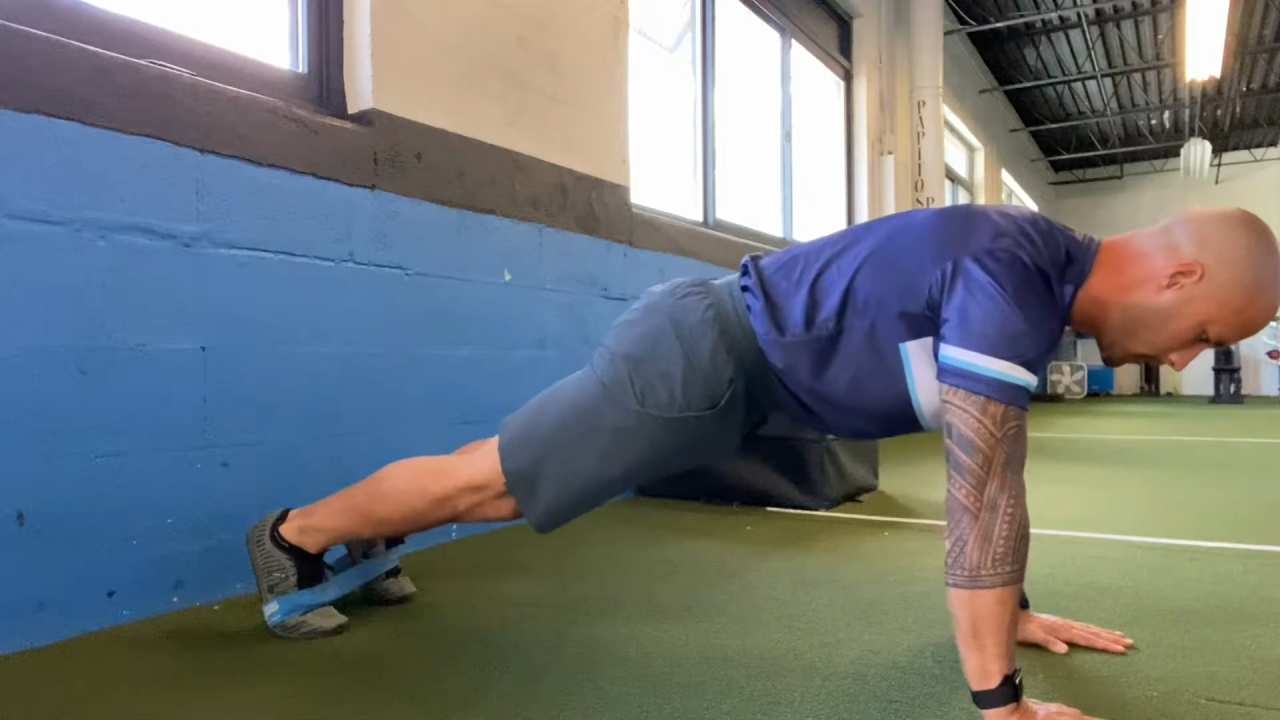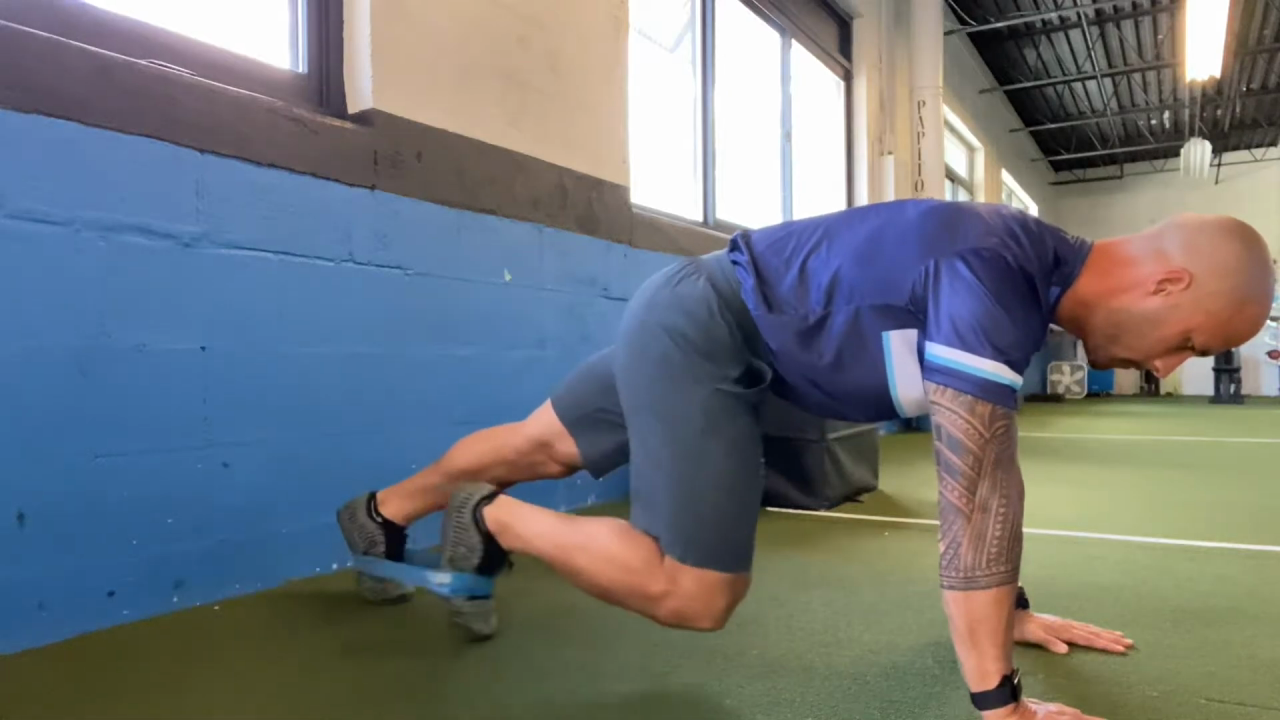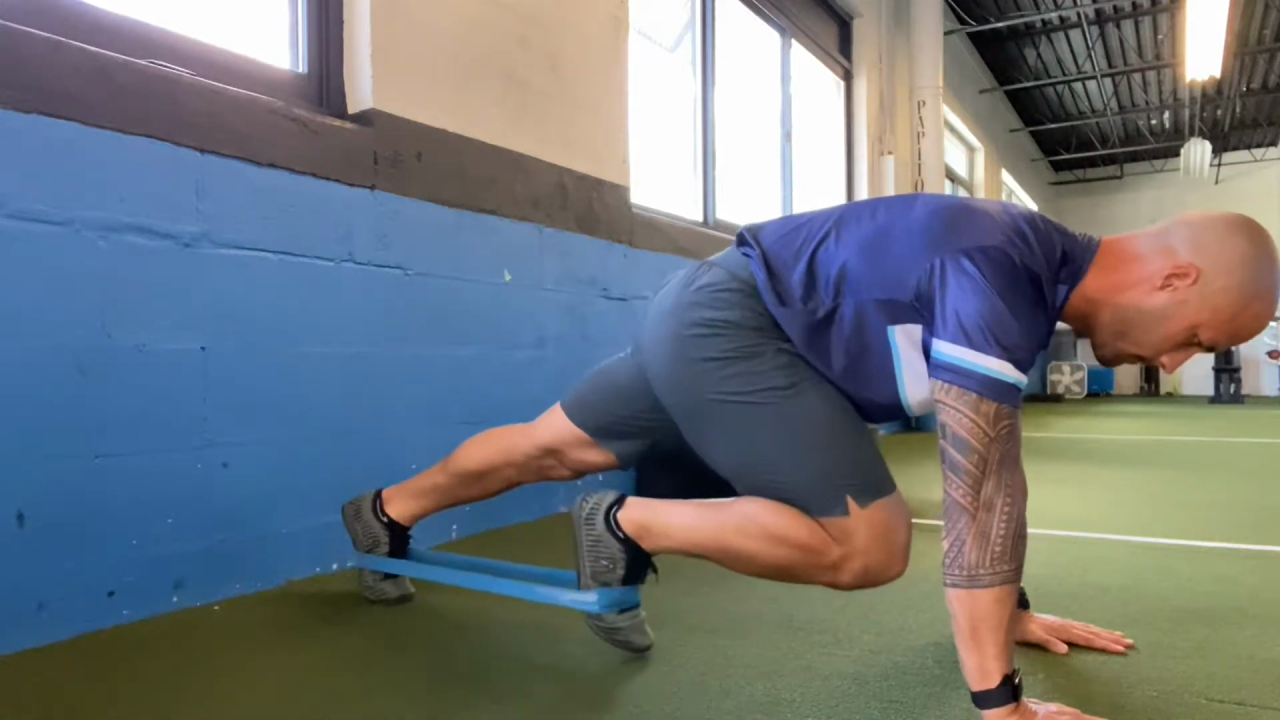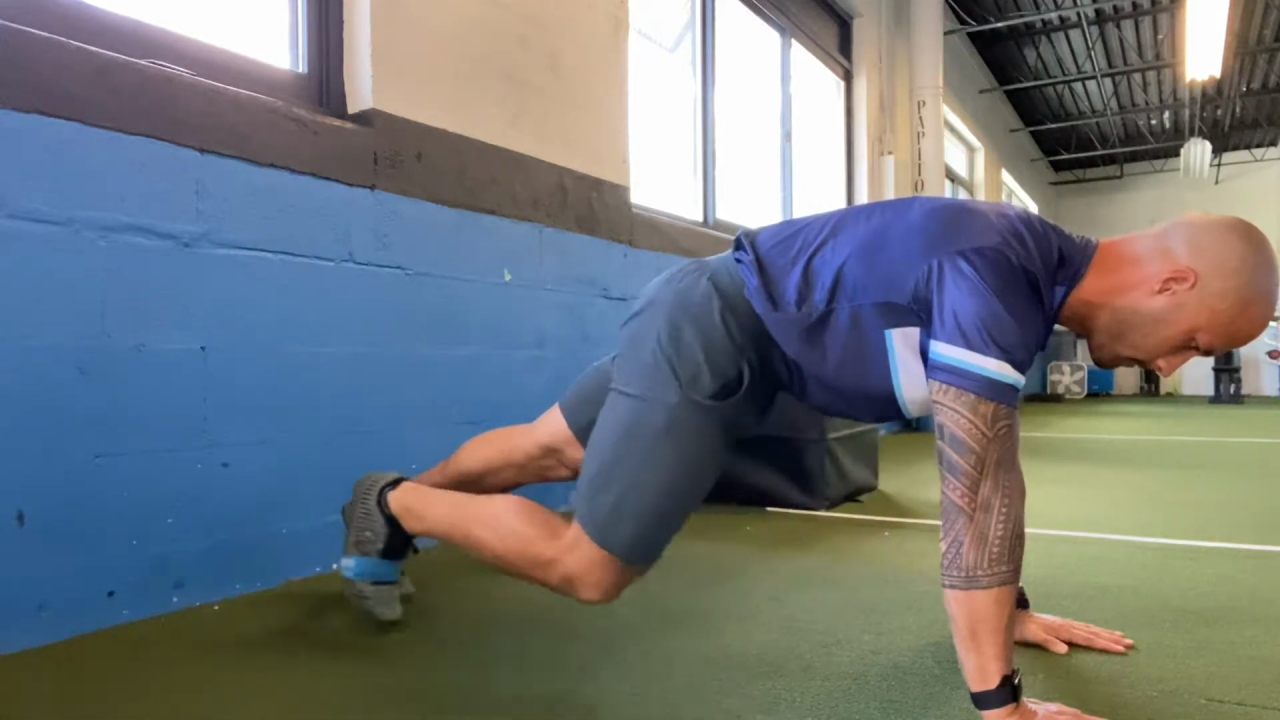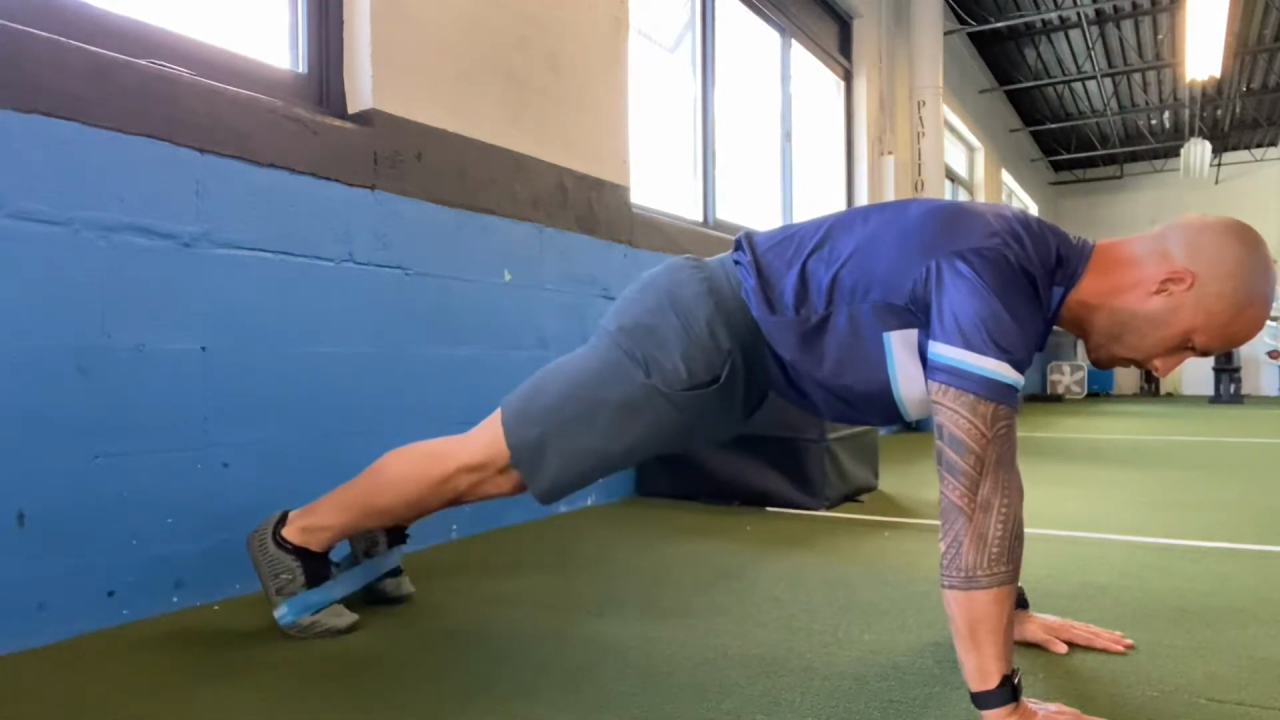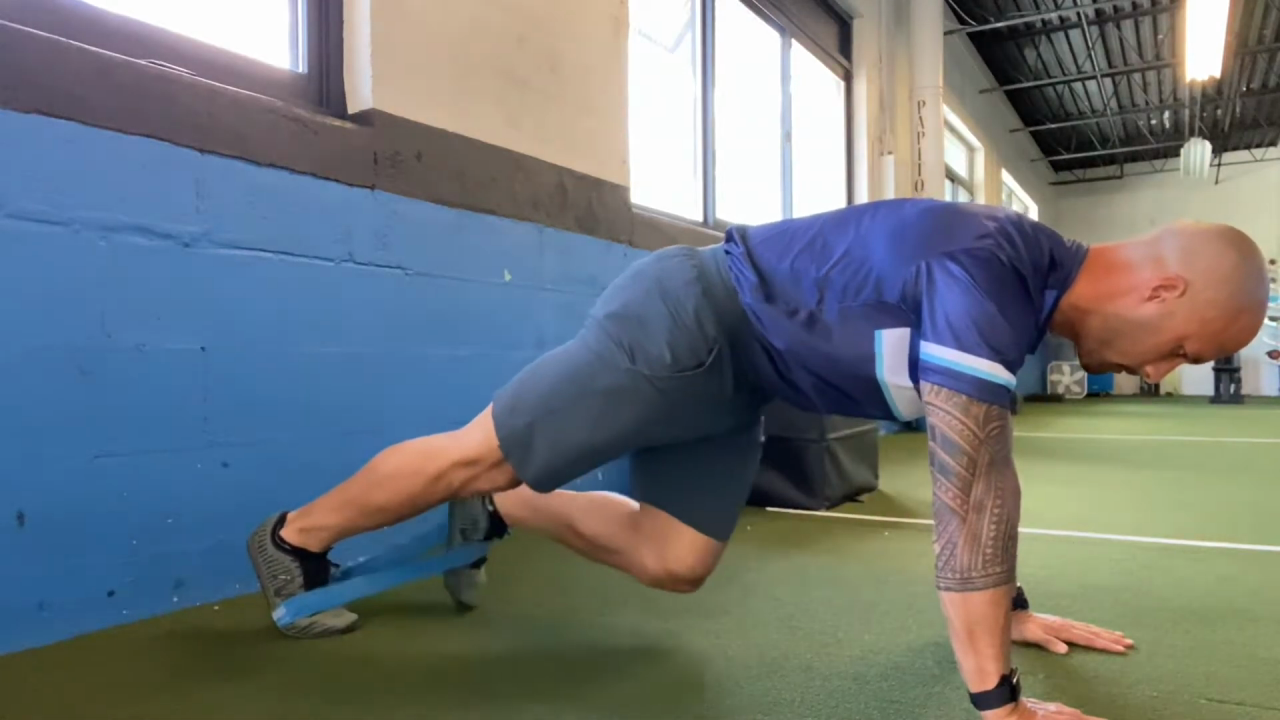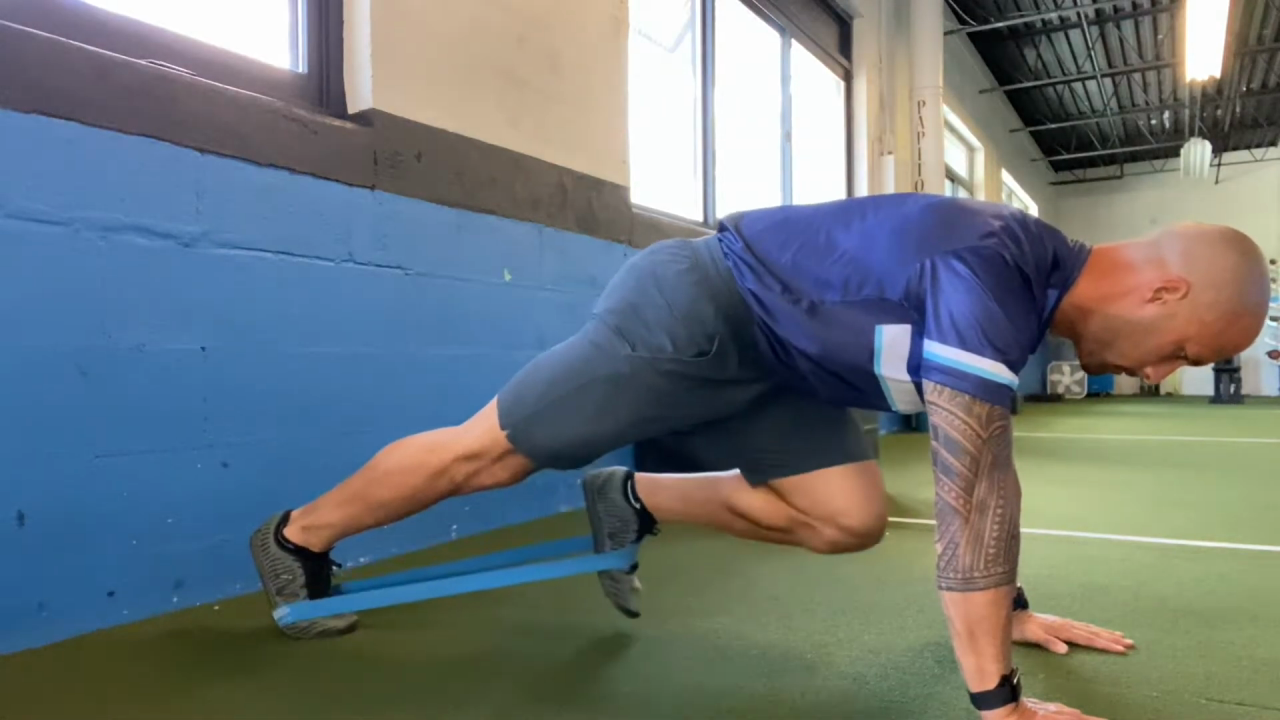
dt=0.7s
person 1, frame 1
left shoulder: (1035, 274)
right shoulder: (1012, 279)
left elbow: (990, 472)
right elbow: (982, 495)
left wrist: (1011, 614)
left hip: (713, 346)
right hip: (701, 360)
left knee: (515, 460)
right knee: (488, 486)
left ankle: (367, 537)
right ankle: (291, 537)
person 1, frame 2
left shoulder: (1029, 273)
right shoulder: (994, 278)
left elbow: (989, 470)
right elbow: (974, 492)
left wrist: (1009, 609)
left hip: (697, 321)
right hip: (703, 330)
left knee: (542, 447)
right knee: (695, 595)
left ankle: (382, 517)
right ankle: (494, 524)
person 1, frame 3
left shoulder: (1038, 272)
right shoulder: (1000, 273)
left elbow: (996, 465)
right elbow: (979, 492)
left wrist: (1011, 609)
left hip: (708, 321)
right hip: (721, 325)
left knee: (554, 448)
right knee: (870, 548)
left ankle: (386, 514)
right ankle: (631, 528)
person 1, frame 4
left shoulder: (1034, 274)
right shoulder: (997, 276)
left elbow: (991, 471)
right elbow: (975, 493)
left wrist: (1011, 609)
left hip: (715, 327)
right hip: (709, 333)
left knee: (549, 450)
right knee: (588, 566)
left ankle: (400, 502)
right ankle: (394, 512)
person 1, frame 5
left shoulder: (1033, 276)
right shoulder: (996, 275)
left elbow: (990, 470)
right elbow: (974, 493)
left wrist: (1012, 611)
left hip: (719, 348)
right hip: (699, 335)
left knee: (517, 459)
right knee: (489, 458)
left ankle: (381, 527)
right ankle: (295, 539)
person 1, frame 6
left shoulder: (1027, 284)
right shoulder: (987, 275)
left elbow: (984, 475)
right elbow: (967, 491)
left wrist: (1011, 610)
left hip: (728, 364)
right hip: (687, 325)
left knee: (674, 561)
right knee: (481, 455)
left ankle: (488, 516)
right ankle: (293, 541)
person 1, frame 7
left shoulder: (1033, 283)
right shoulder: (992, 273)
left elbow: (989, 469)
right elbow: (970, 489)
left wrist: (1010, 609)
left hip: (752, 354)
right hip: (691, 313)
left knee: (848, 515)
right knee: (490, 450)
left ankle: (634, 506)
right ankle: (297, 539)
